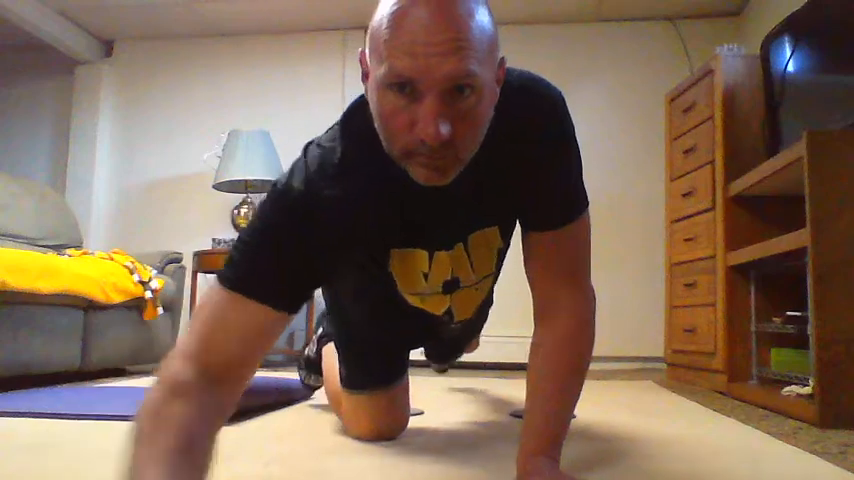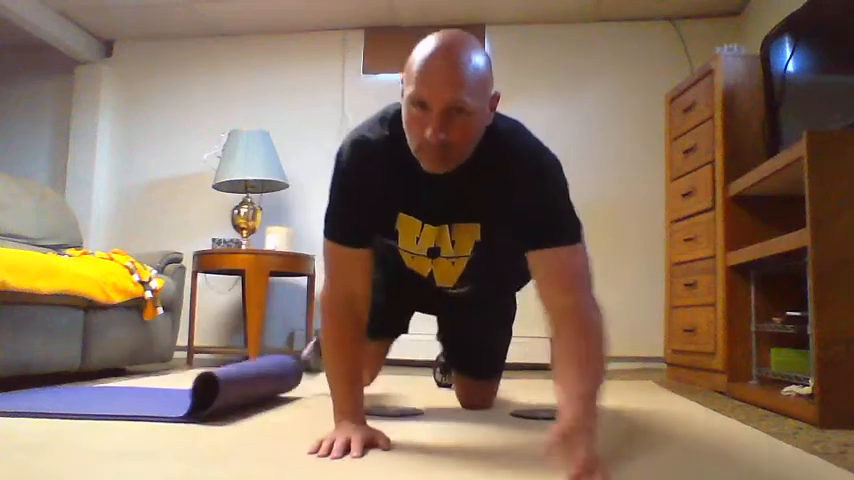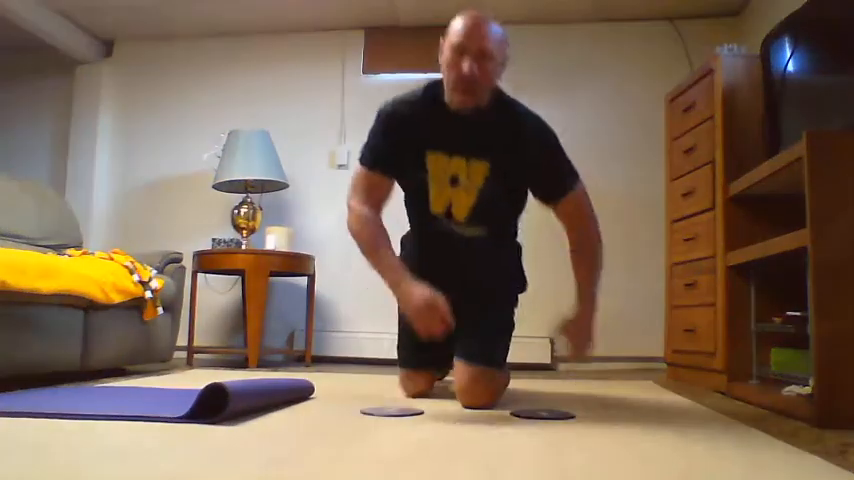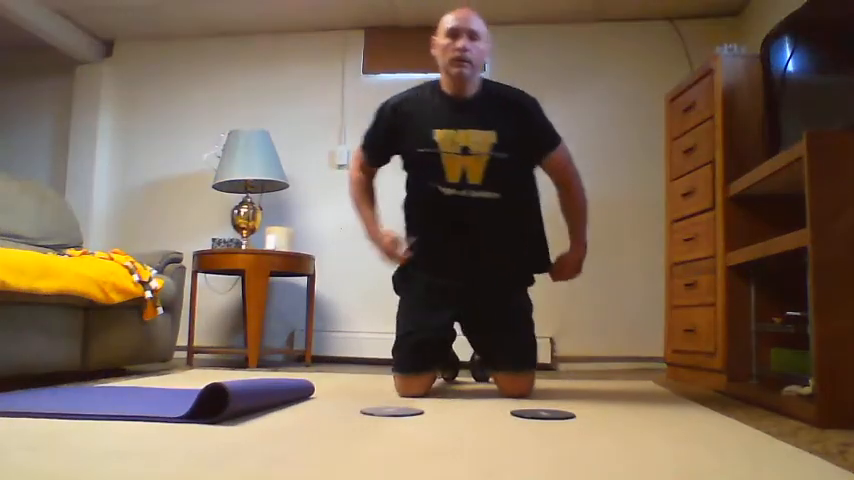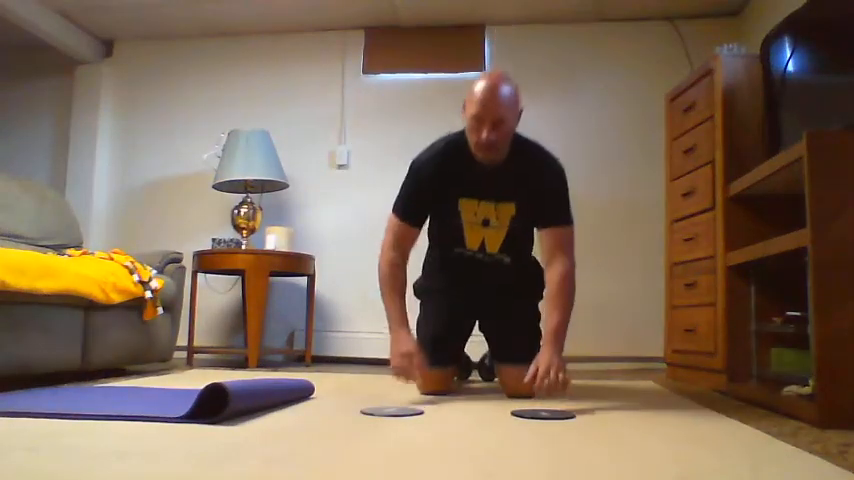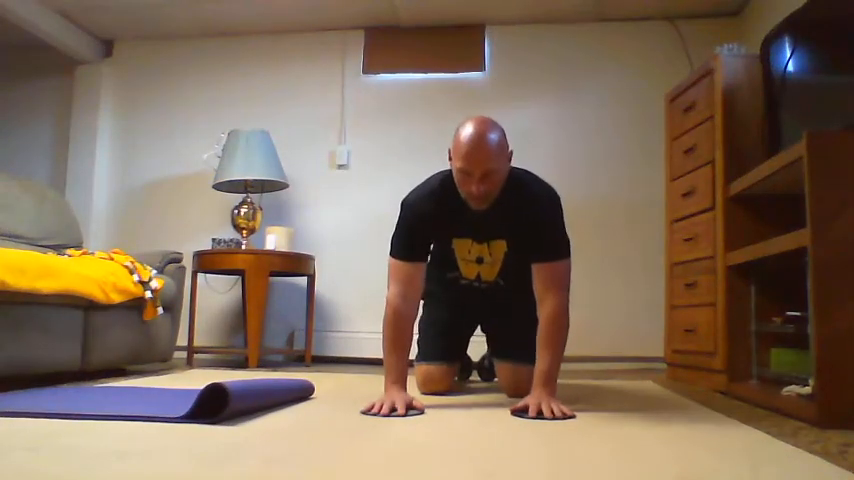
dt=0.7s
person 1, frame 1
left shoulder: (539, 119)
right shoulder: (319, 186)
left elbow: (563, 300)
right elbow: (200, 372)
left hip: (467, 289)
right hip: (371, 301)
left knee: (451, 347)
right ankle: (329, 350)
person 1, frame 2
left shoulder: (529, 165)
right shoulder: (363, 154)
left elbow: (571, 302)
right elbow: (345, 292)
left wrist: (580, 420)
right wrist: (348, 418)
left hip: (483, 284)
right hip: (396, 267)
left knee: (476, 399)
right knee: (359, 369)
left ankle: (455, 359)
right ankle: (334, 341)
person 1, frame 3
left shoulder: (528, 132)
right shoulder: (400, 117)
left elbow: (581, 221)
right elbow: (361, 208)
left wrist: (585, 311)
right wrist: (404, 287)
left hip: (491, 277)
right hip: (425, 269)
left knee: (476, 395)
right knee: (415, 388)
left ankle: (474, 357)
right ankle: (444, 356)
person 1, frame 4
left shoulder: (518, 108)
right shoulder: (402, 110)
left elbow: (566, 176)
right elbow: (360, 170)
left wrist: (577, 248)
right wrist: (374, 228)
left hip: (501, 273)
right hip: (425, 272)
left knee: (517, 388)
right knee: (410, 388)
left ankle: (482, 357)
right ankle: (441, 357)
person 1, frame 5
left shoulder: (543, 170)
right shoulder: (432, 164)
left elbow: (560, 261)
right elbow: (393, 252)
left wrist: (552, 347)
right wrist: (399, 332)
left hip: (512, 286)
right hip: (447, 282)
left knee: (522, 386)
right knee: (431, 383)
left ankle: (494, 361)
right ankle: (458, 362)
person 1, frame 6
left shoulder: (540, 201)
right shoulder: (421, 203)
left elbow: (553, 298)
right elbow: (401, 297)
left wrist: (543, 389)
right wrist: (394, 386)
left hip: (513, 292)
right hip: (448, 289)
left knee: (520, 385)
right knee: (432, 382)
left ankle: (495, 360)
right ankle: (457, 358)
